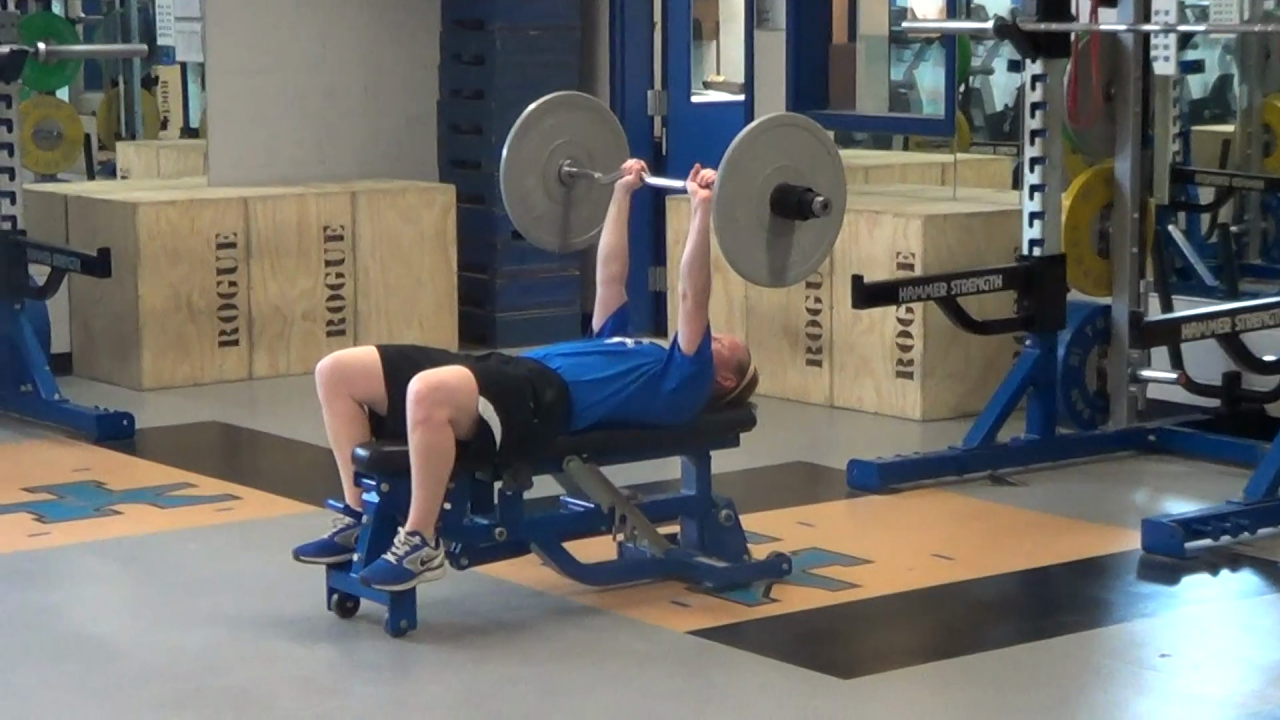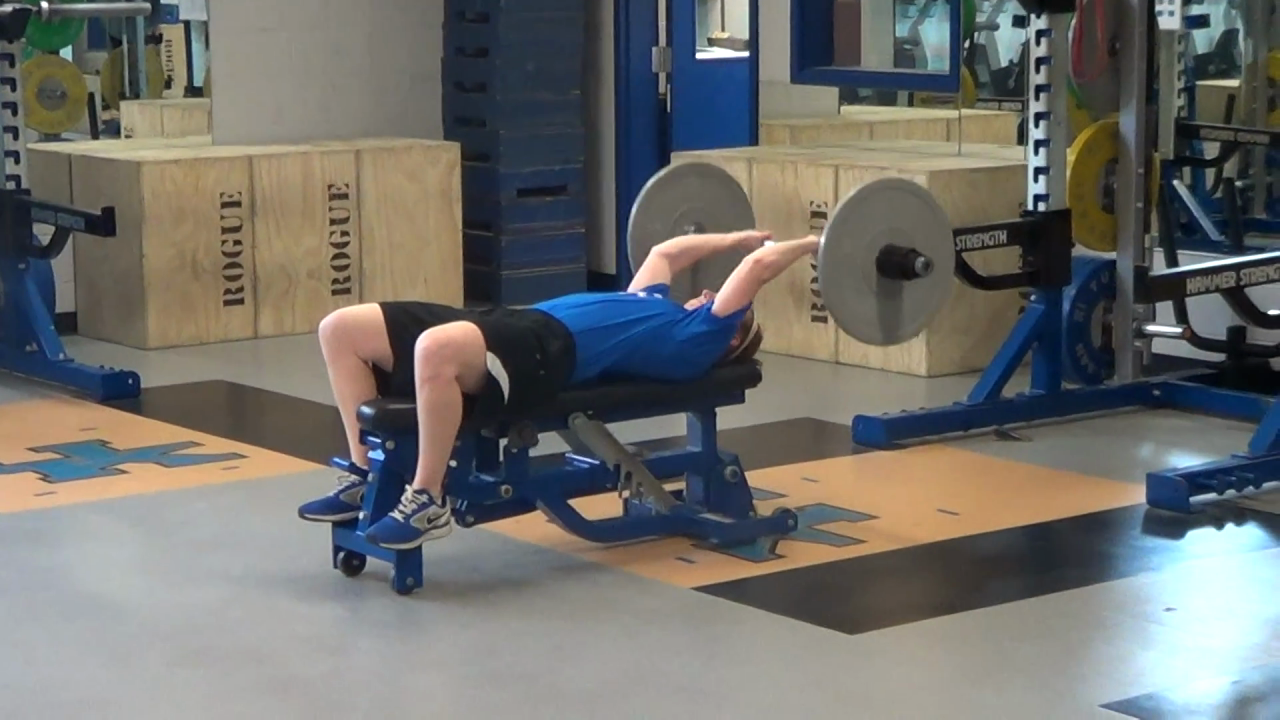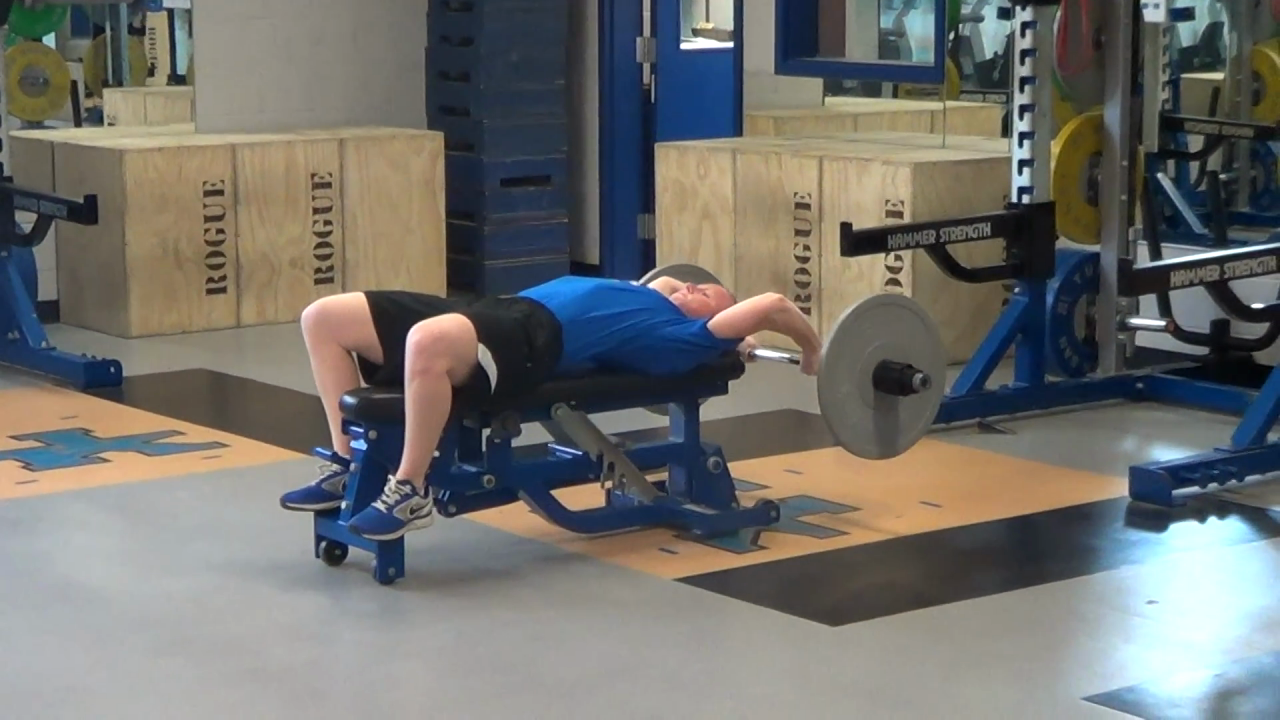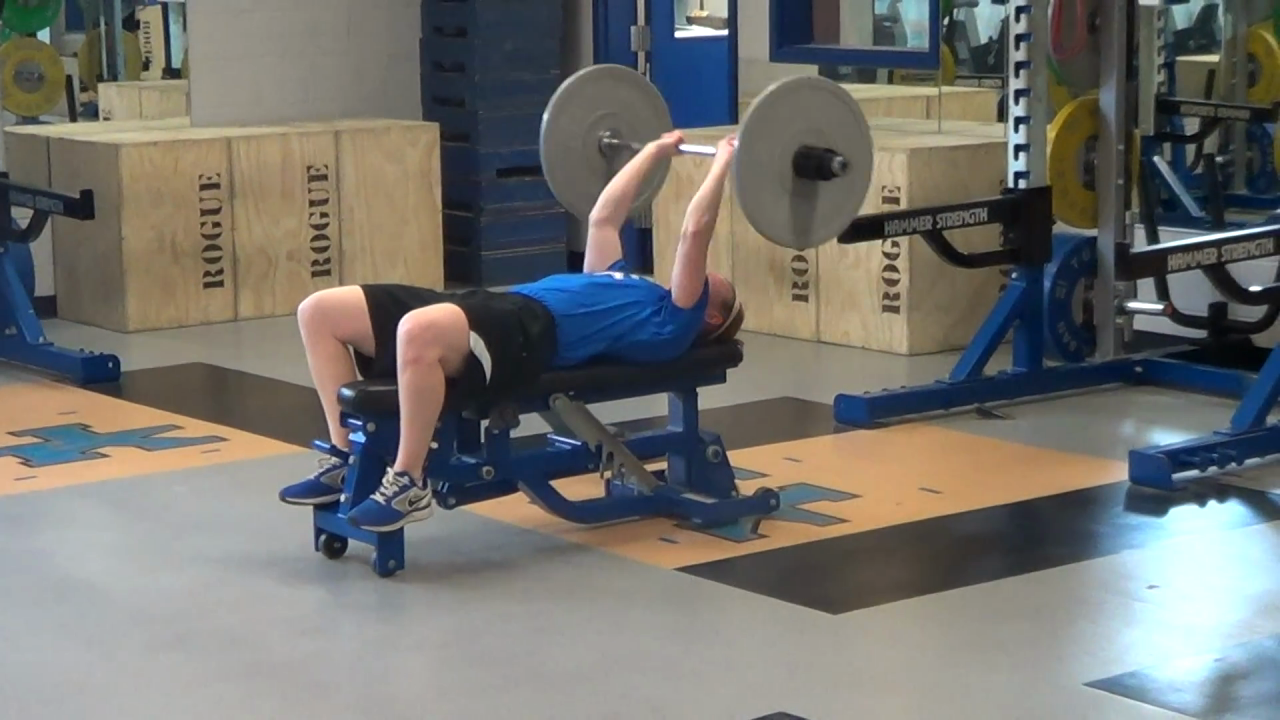
dt=1s
person 1, frame 1
left shoulder: (684, 385)
right shoulder: (631, 350)
left elbow: (692, 298)
right elbow: (611, 277)
left wrist: (702, 208)
right wrist: (622, 192)
left hip: (542, 400)
right hip: (508, 371)
left knee: (429, 394)
right knee: (336, 371)
left ankle: (421, 544)
right ankle: (359, 518)
person 1, frame 2
left shoulder: (696, 341)
right shoulder: (656, 308)
left elbow: (757, 268)
right elbow: (665, 250)
left wrist: (807, 245)
right wrist: (744, 235)
left hip: (548, 350)
right hip: (516, 323)
left knee: (436, 350)
right knee: (340, 328)
left ankle: (427, 500)
right ankle: (366, 474)
person 1, frame 3
left shoulder: (685, 337)
right shoulder: (655, 309)
left elbow: (770, 304)
right elbow: (664, 282)
left wrist: (812, 347)
left hip: (537, 336)
right hip: (499, 311)
left knee: (428, 341)
right knee: (323, 317)
left ankle: (409, 490)
right ankle: (347, 465)
person 1, frame 4
left shoulder: (673, 324)
right shoulder: (627, 288)
left elbow: (695, 234)
right elbow: (603, 220)
left wrist: (724, 165)
right wrist: (654, 152)
left hip: (530, 332)
right hip: (496, 306)
left knee: (418, 331)
right knee: (319, 311)
left ankle: (408, 484)
right ankle: (345, 461)
